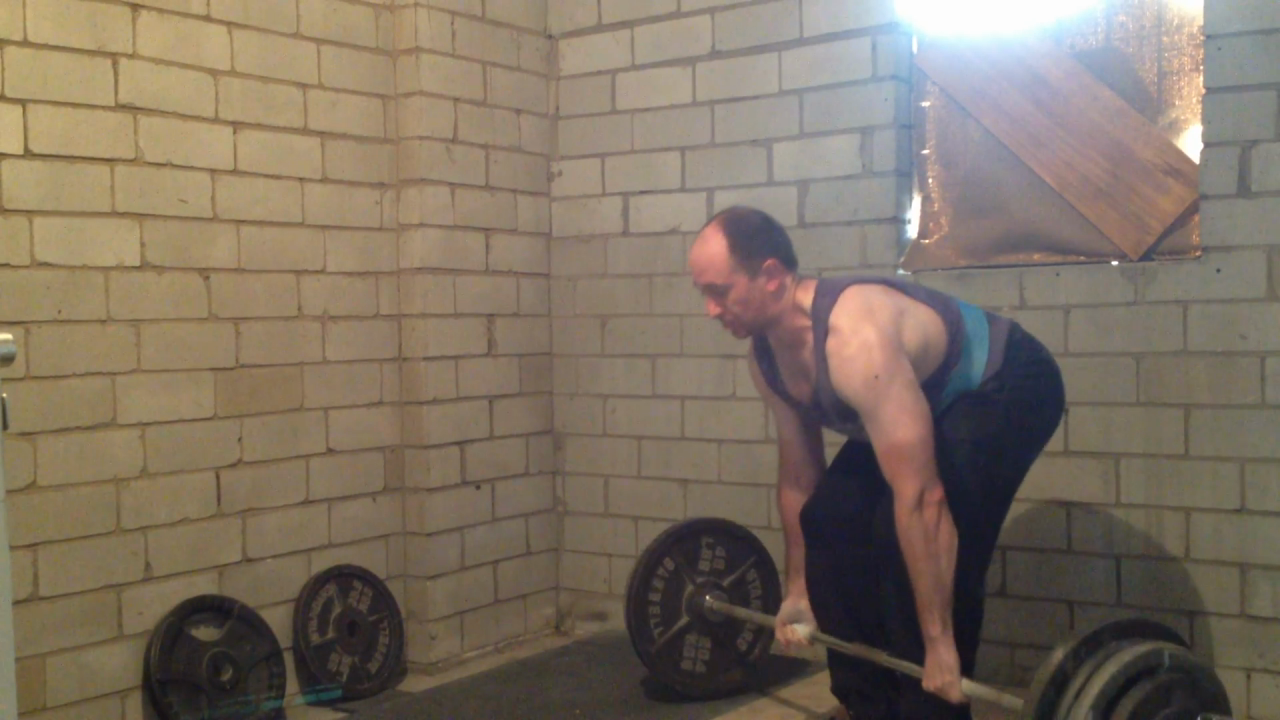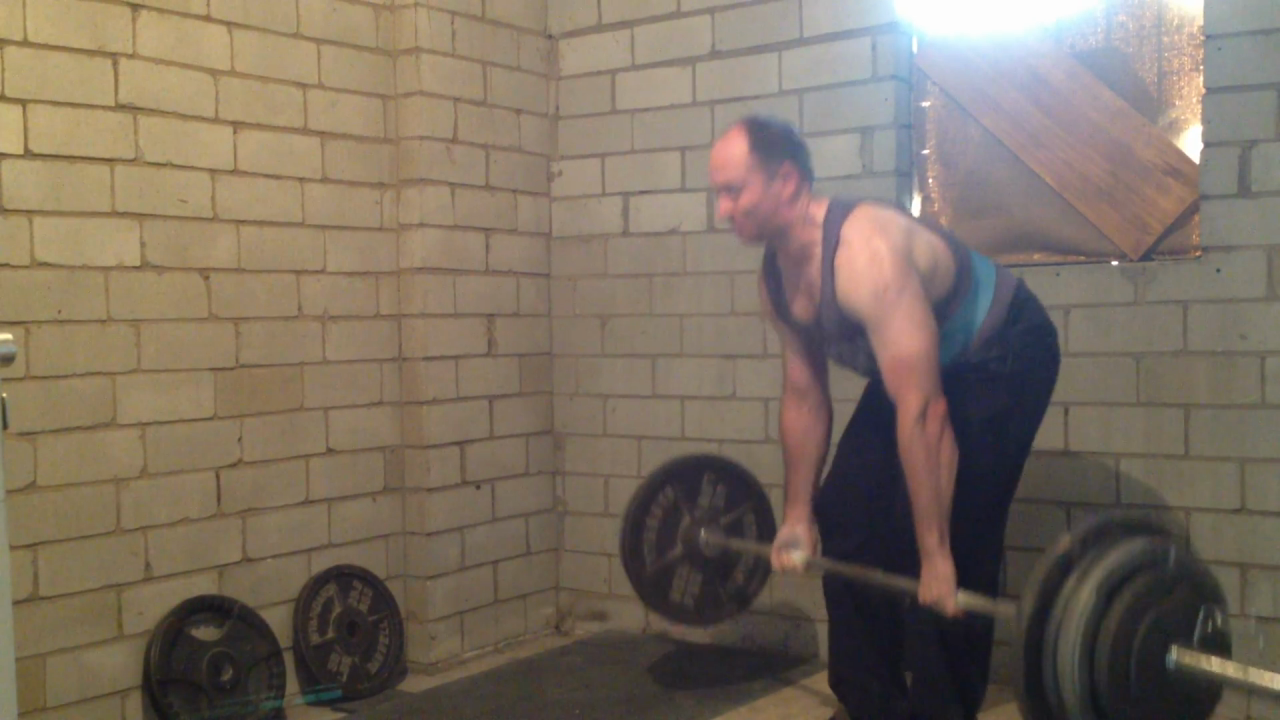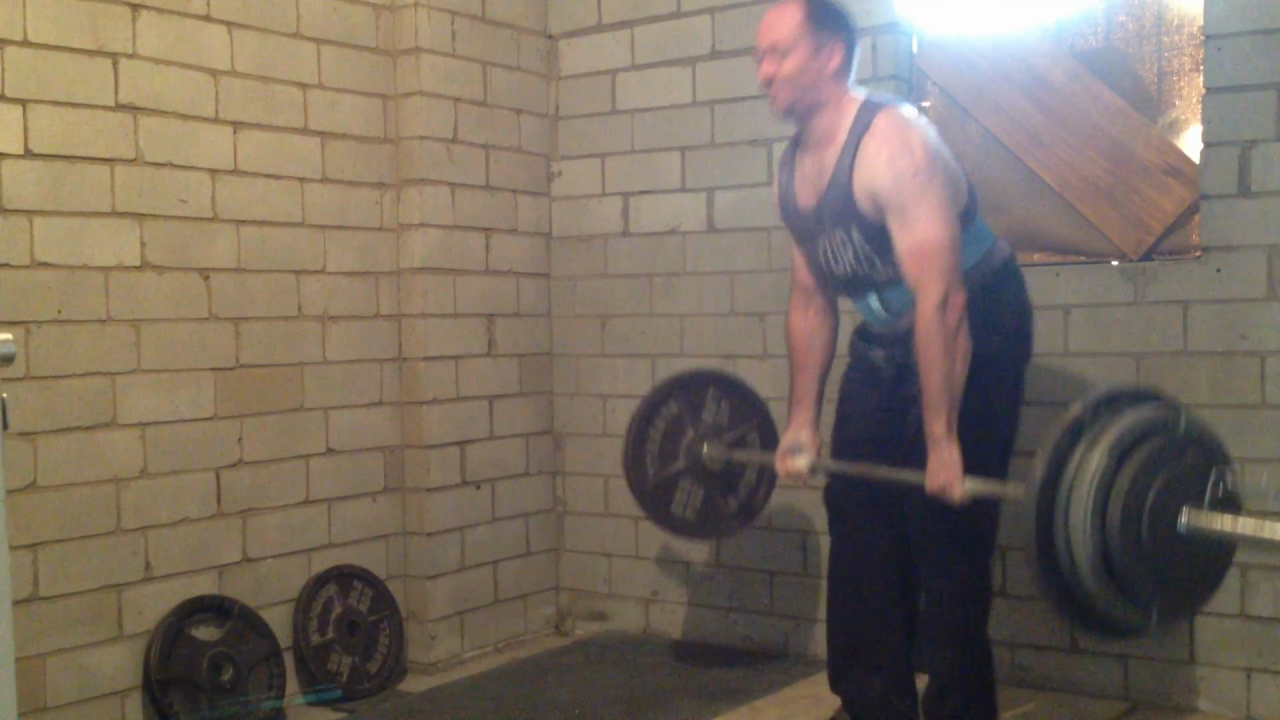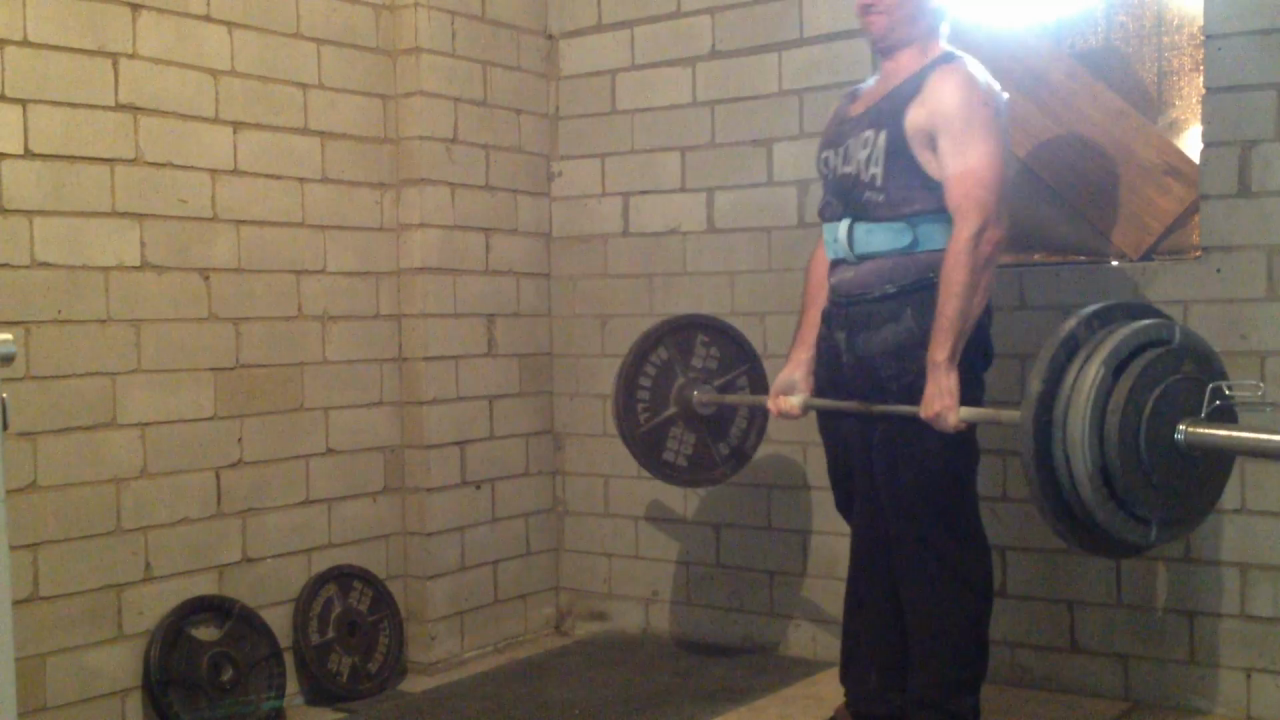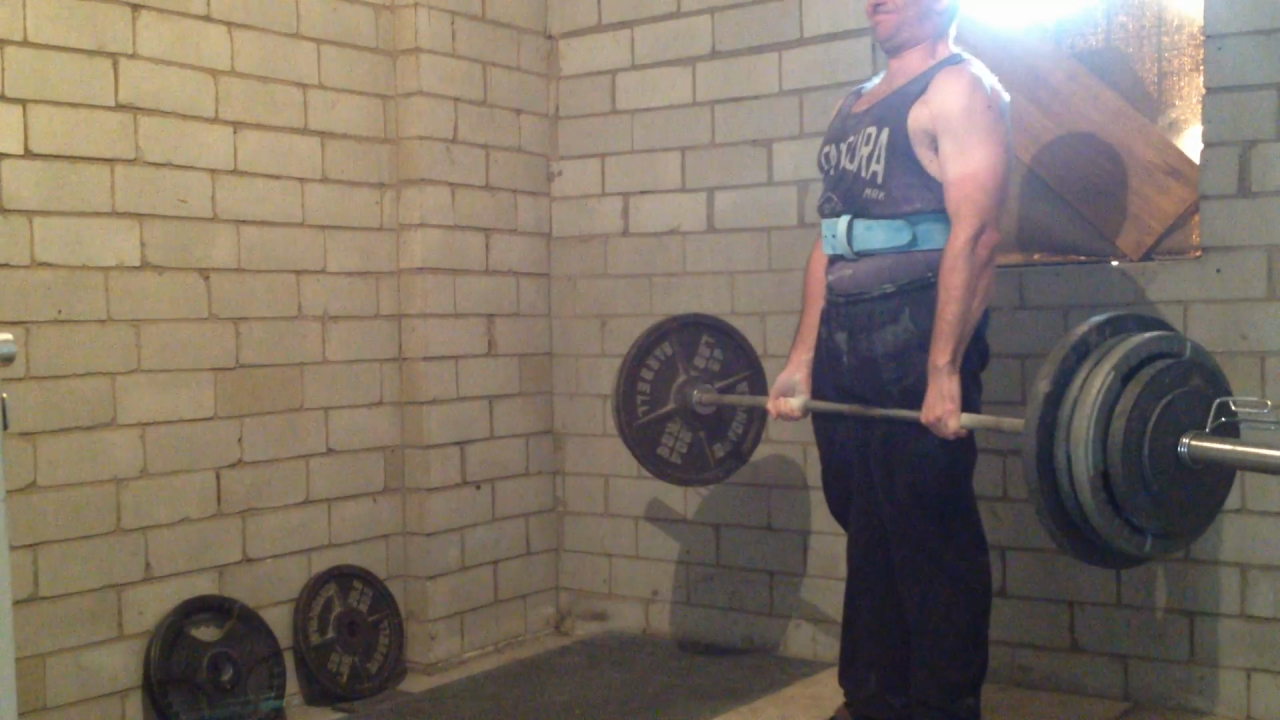
dt=0.4s
person 1, frame 1
left shoulder: (856, 342)
right shoulder: (767, 355)
left elbow: (920, 500)
right elbow: (798, 471)
left wrist: (940, 645)
right wrist: (796, 590)
left hip: (1007, 390)
right hip: (929, 396)
left knee: (903, 537)
right knee: (829, 521)
person 1, frame 2
left shoulder: (866, 254)
right shoulder: (776, 276)
left elbow: (923, 415)
right elbow: (803, 398)
left wrist: (936, 559)
right wrist: (797, 516)
left hip: (1003, 358)
right hip: (918, 363)
left knee: (949, 533)
right knee: (846, 516)
person 1, frame 3
left shoulder: (893, 144)
right shoulder: (793, 166)
left elbow: (941, 302)
right elbow: (810, 300)
left wrist: (943, 444)
right wrist: (801, 421)
left hip: (974, 328)
right hip: (885, 342)
left knee: (944, 525)
right knee: (858, 519)
person 1, frame 4
left shoulder: (955, 87)
right shoulder: (856, 100)
left elbow: (979, 228)
left wrist: (945, 367)
right wrist: (802, 357)
left hip: (918, 330)
right hip: (848, 337)
left knee: (931, 531)
right knee: (870, 526)
person 1, frame 5
left shoulder: (961, 89)
right shoulder: (855, 103)
left elbow: (975, 233)
left wrist: (946, 371)
right wrist: (802, 356)
left hip: (916, 333)
right hip: (844, 337)
left knee: (930, 534)
right knee: (865, 529)
